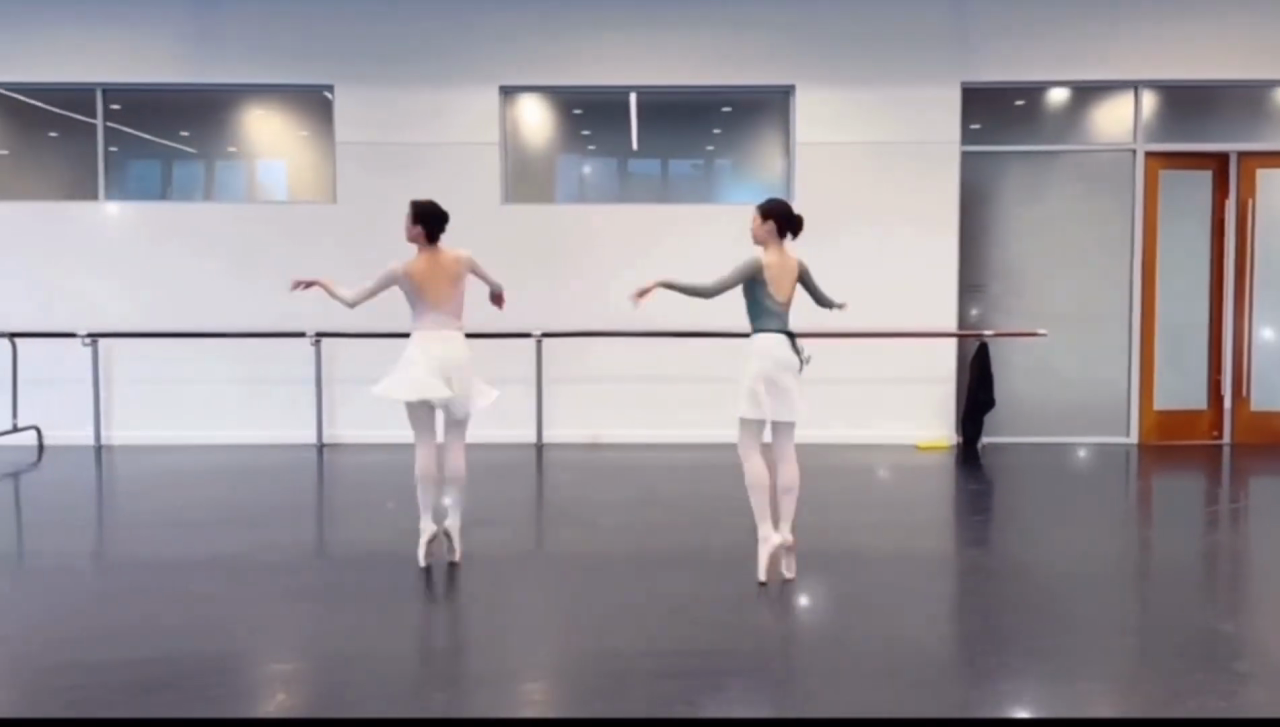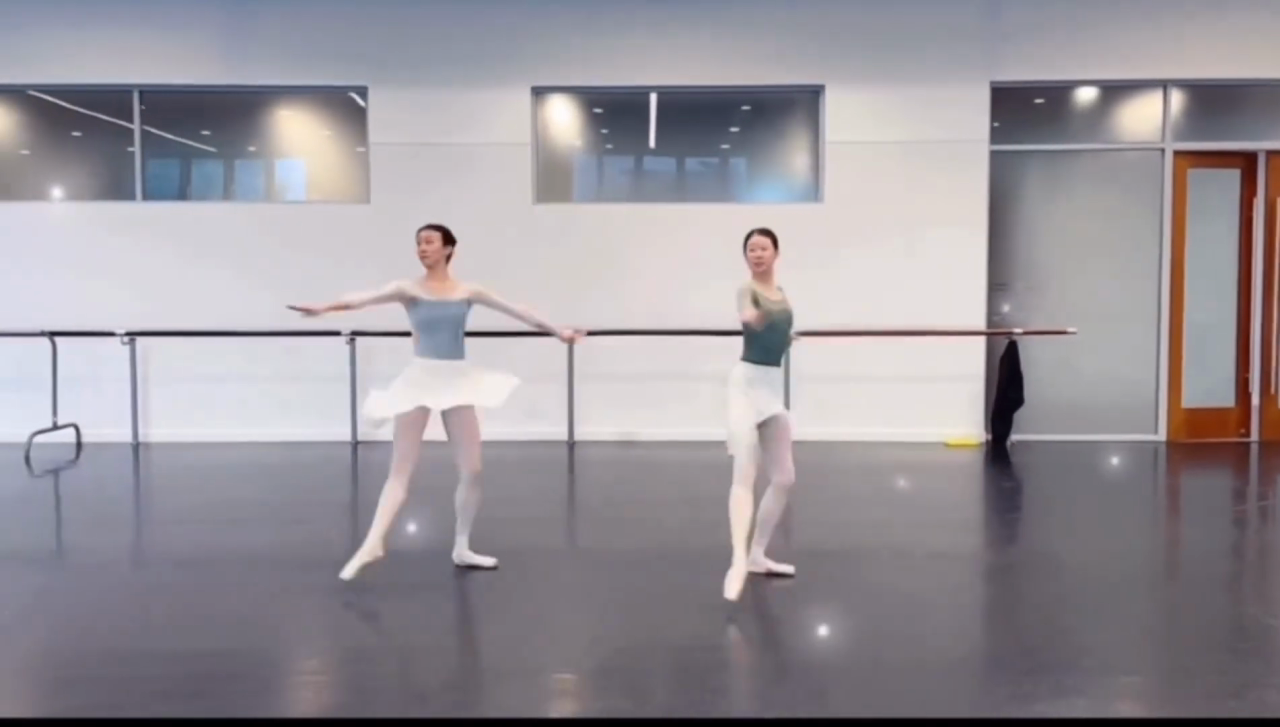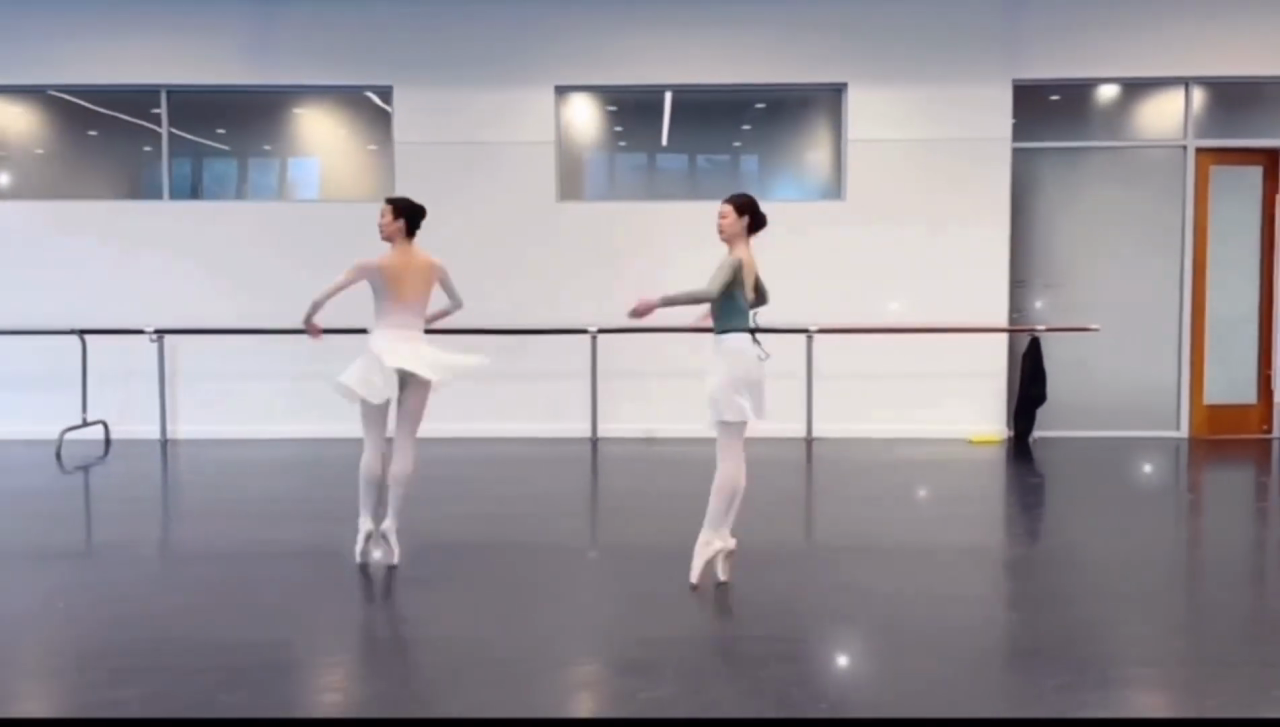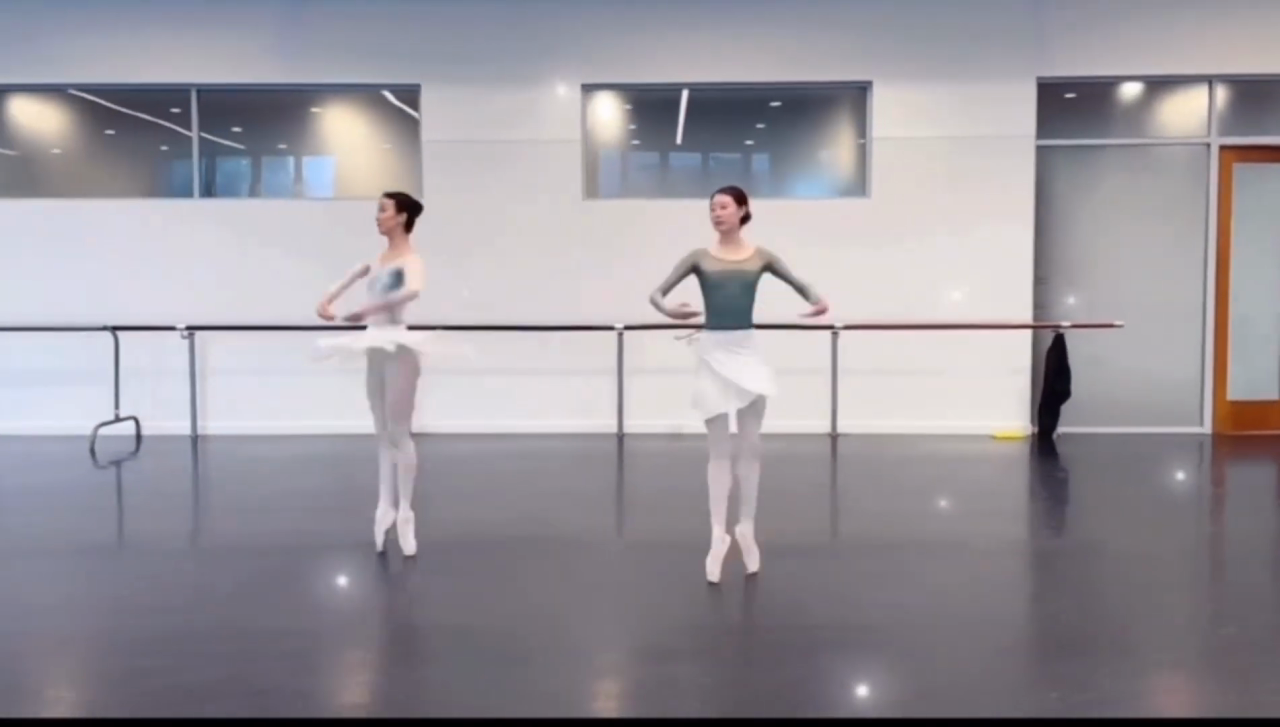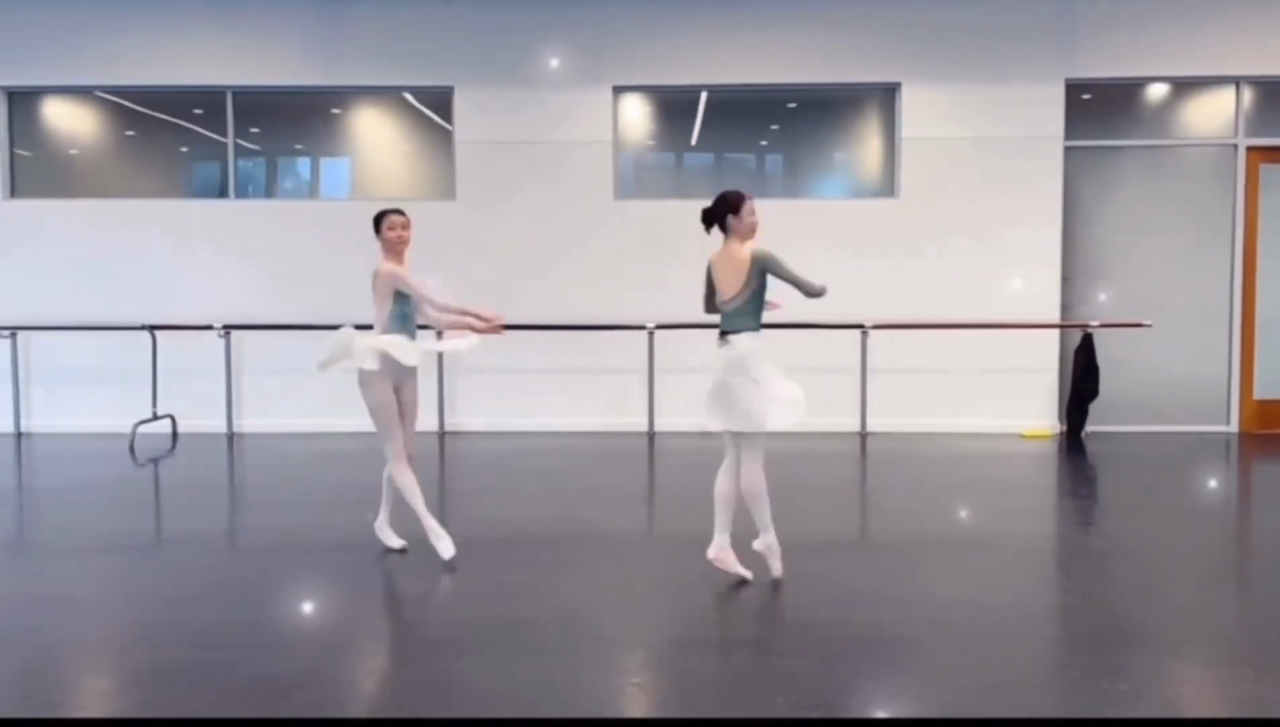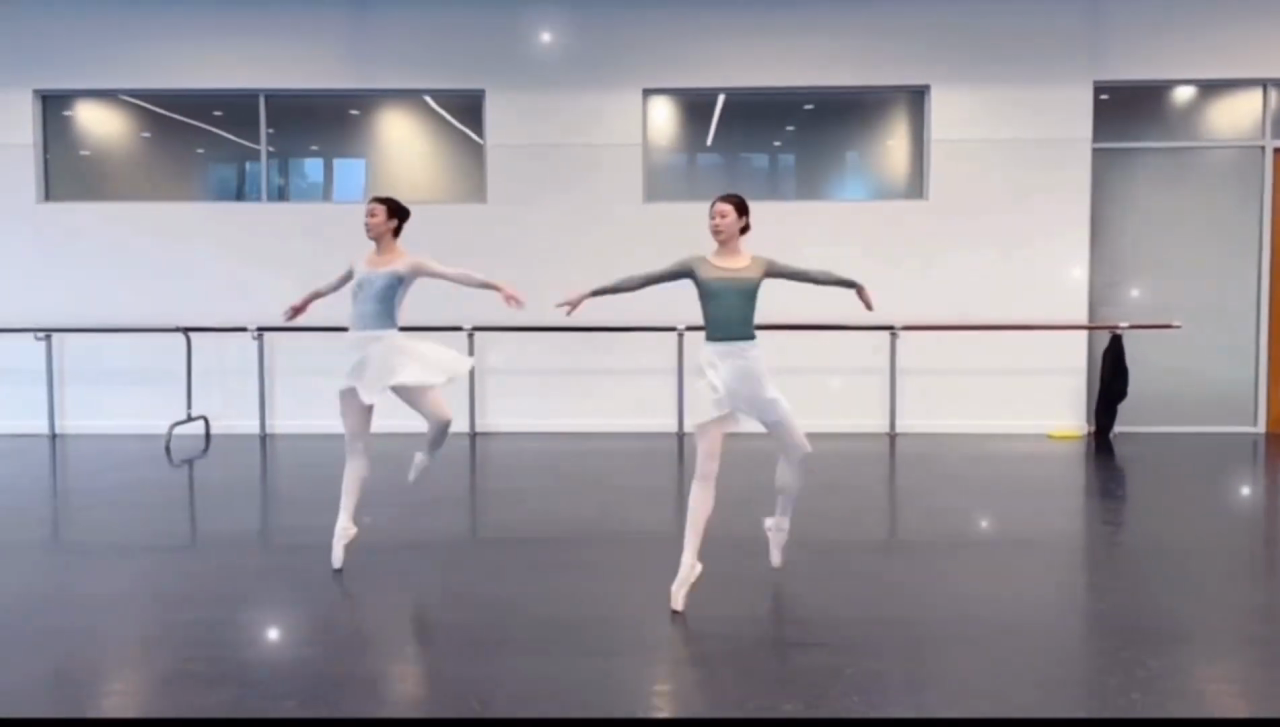
dt=0.4s
person 1, frame 1
left shoulder: (757, 264)
right shoulder: (796, 265)
left elbow: (710, 291)
right elbow: (823, 301)
left wrist: (662, 283)
right wrist: (835, 303)
left hip: (767, 351)
right hip: (787, 353)
left knee: (750, 449)
right knee: (785, 453)
left ankle: (767, 533)
right ankle: (784, 532)
person 1, frame 2
left shoulder: (781, 294)
right shoulder: (746, 290)
right elbow: (747, 315)
right wrist: (750, 317)
left hip: (773, 387)
right hip: (749, 386)
left knee: (785, 479)
right knee: (743, 480)
left ankle: (757, 555)
right ankle: (738, 561)
person 1, frame 3
left shoulder: (734, 259)
right shoulder: (742, 259)
left elbow: (709, 293)
right elbow: (761, 297)
left wrist: (658, 302)
left hip: (732, 352)
right hip: (740, 352)
left knee: (728, 454)
right knee: (732, 454)
left ankle: (712, 536)
right ankle: (720, 536)
person 1, frame 4
left shoulder: (762, 256)
right shoulder: (699, 257)
left elbow: (801, 285)
right elbow: (656, 293)
left wrist: (817, 301)
right wrist: (669, 310)
left hip: (746, 350)
right hip: (713, 352)
left knee: (750, 449)
right knee: (719, 452)
left ankle: (746, 528)
right ankle: (718, 536)
person 1, frame 5
left shoulder: (717, 260)
right shoulder: (756, 255)
right elbow: (813, 290)
right wrist: (815, 285)
left hip: (729, 356)
right hip: (748, 355)
left knee: (735, 459)
right knee: (751, 459)
left ankle: (721, 543)
right ankle: (768, 539)
person 1, frame 6
left shoulder: (762, 265)
right shoulder: (697, 265)
left elbow: (814, 276)
right elbow: (642, 278)
left wrist: (855, 285)
right wrist: (589, 293)
left hip: (751, 367)
right hip: (715, 366)
left knee: (796, 450)
right knee: (705, 472)
left ankle: (779, 523)
right ankle: (687, 563)
person 2, frame 1
left shoulder: (403, 270)
right shoulder: (461, 259)
left elbow: (352, 301)
right elbow: (496, 287)
left wrist: (321, 282)
right wrist: (496, 292)
left hip: (422, 356)
right hip: (456, 354)
left knee: (425, 445)
right knee: (455, 444)
left ankle: (428, 523)
right ankle: (454, 522)
person 2, frame 2
left shoulder: (468, 292)
right shoulder: (407, 288)
left elbow: (516, 311)
right elbow: (365, 298)
left wrist: (557, 330)
right wrist: (326, 308)
left hip: (457, 387)
right hip: (416, 386)
left knee: (472, 472)
right knee: (400, 472)
left ankle: (462, 548)
right ankle: (372, 544)
person 2, frame 3
left shoulder: (373, 265)
right shoulder: (434, 266)
left elbow: (327, 294)
right elbow: (457, 303)
left wrist: (311, 316)
left hip: (381, 354)
right hip: (416, 354)
left knee: (374, 445)
right knee: (405, 444)
left ankle: (367, 522)
right ankle: (390, 525)
person 2, frame 4
left shoulder: (411, 259)
right shoulder: (382, 258)
left elbow: (413, 292)
right elbow: (351, 278)
left wrist: (368, 310)
right wrist: (326, 302)
left hip: (397, 351)
right hip: (377, 350)
left knee: (397, 435)
right knee: (387, 436)
left ankle: (403, 512)
right ankle: (388, 508)
person 2, frame 5
left shoulder: (402, 275)
right shoulder: (388, 271)
left elbow: (426, 309)
right elbow: (433, 305)
left wrist: (476, 317)
right wrist: (476, 323)
left hip: (401, 366)
right hip: (378, 364)
left knee: (401, 451)
right knee: (396, 453)
left ankle: (383, 521)
right ankle: (429, 523)
person 2, frame 6
left shoulder: (408, 263)
right shoulder: (360, 264)
left elbow: (457, 274)
right elbow: (333, 284)
left wrist: (499, 287)
right wrist: (305, 301)
left hip: (393, 355)
right hip: (358, 359)
left knee: (442, 418)
right knee: (355, 450)
left ankle: (425, 456)
right ankle: (344, 525)
